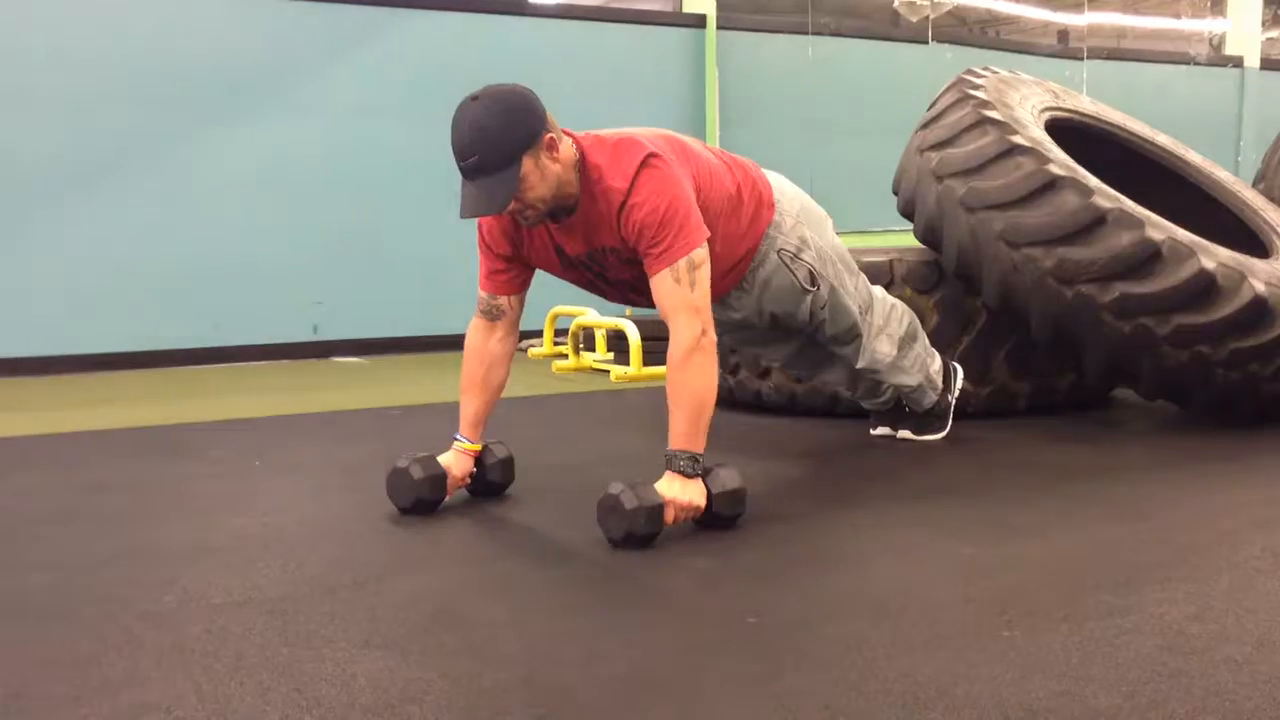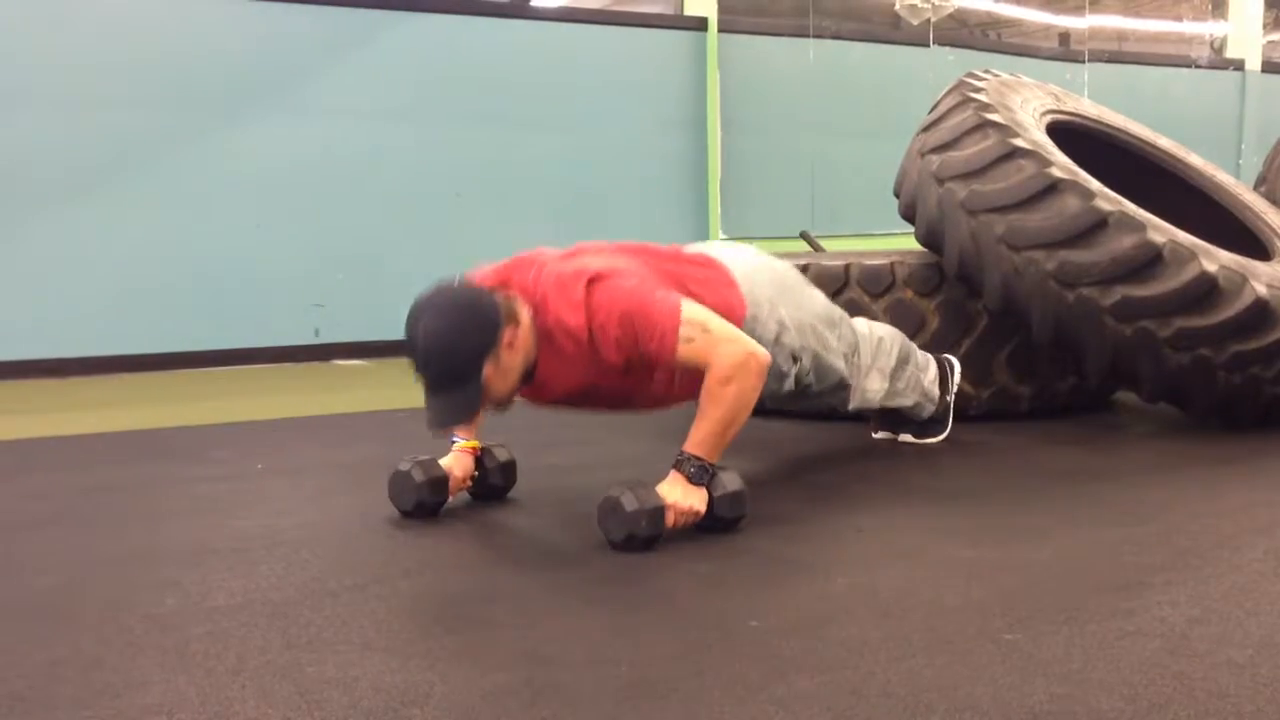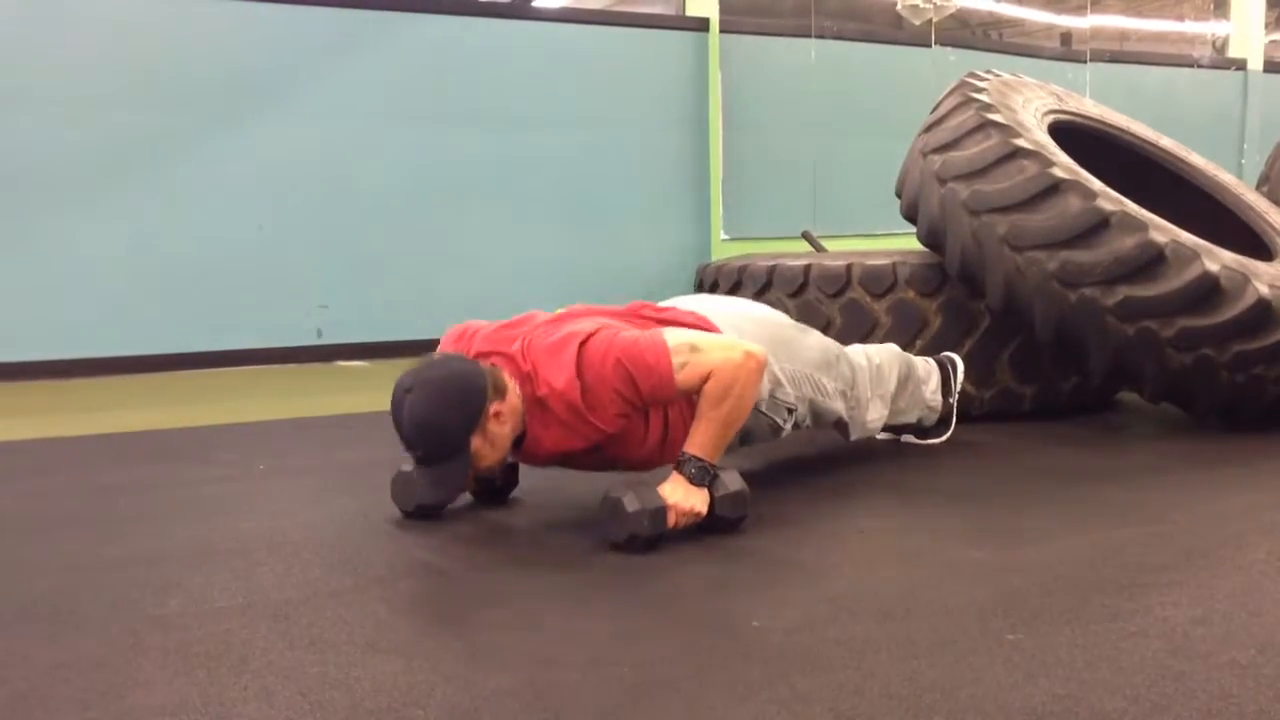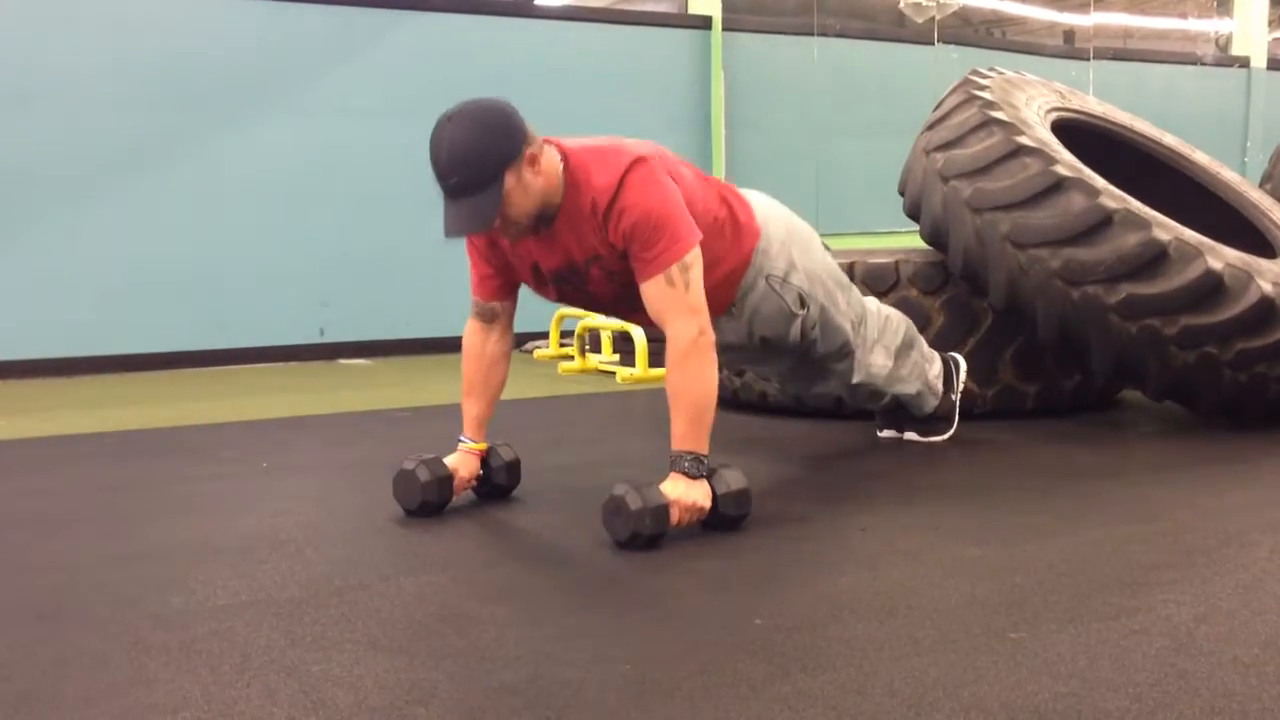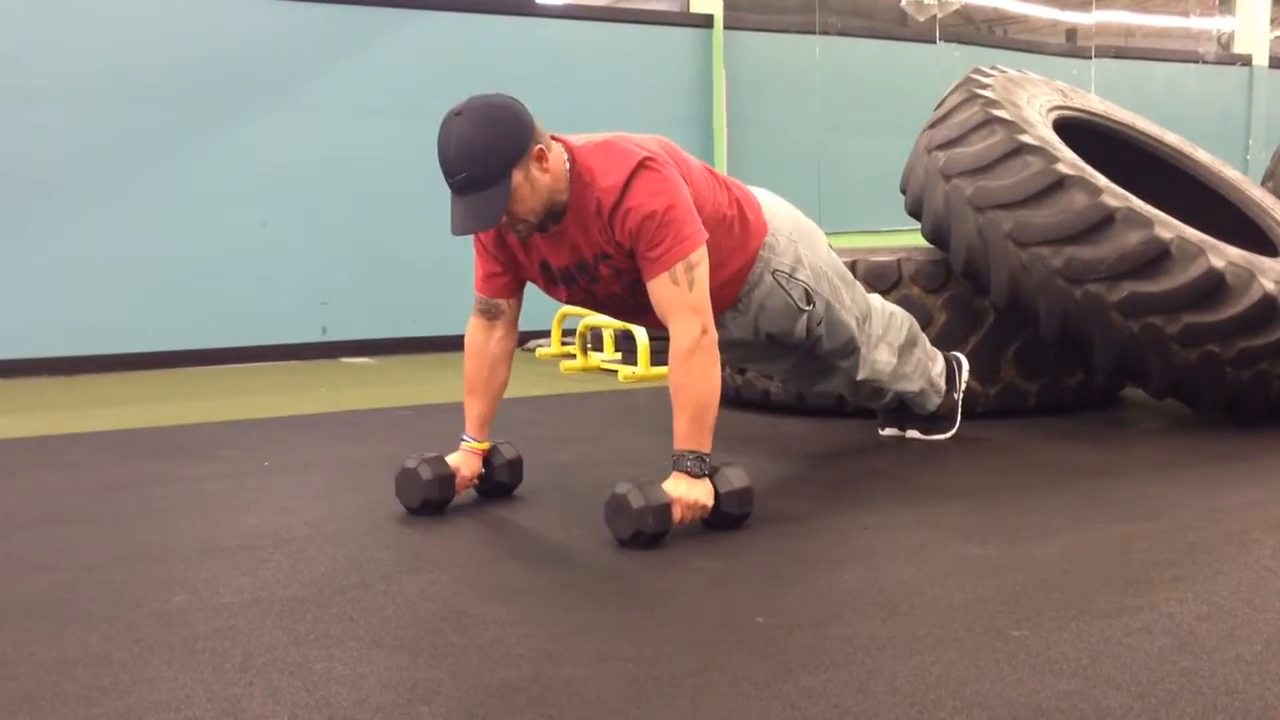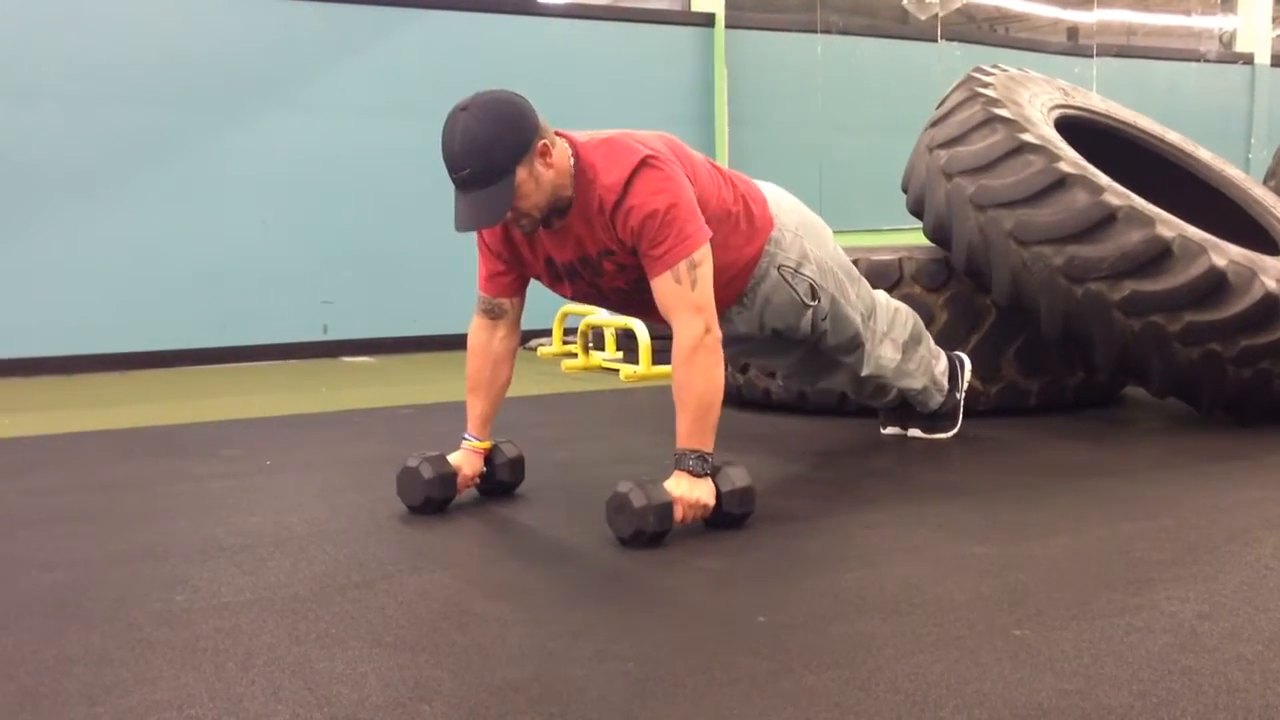
dt=0.5s
person 1, frame 1
left shoulder: (641, 185)
right shoulder: (508, 210)
left elbow: (693, 333)
right elbow: (494, 324)
left wrist: (684, 468)
right wrist: (466, 443)
left hip: (767, 237)
right hip: (706, 276)
left knee: (861, 330)
right knee: (816, 355)
left ankle: (931, 386)
right ankle: (892, 401)
person 1, frame 2
left shoulder: (600, 311)
right shoulder: (479, 304)
left elbow: (746, 361)
right elbow: (456, 367)
left wrist: (689, 474)
right wrist: (464, 444)
left hip: (744, 311)
right hip: (681, 291)
left knee: (849, 364)
right knee: (819, 384)
left ankle: (930, 382)
right ankle: (900, 399)
person 1, frame 3
left shoulder: (588, 376)
right shoulder: (465, 360)
left elbow: (741, 362)
left wrist: (691, 473)
right wrist: (459, 467)
left hip: (736, 359)
right hip: (674, 343)
left knee: (849, 390)
left ankle: (931, 384)
right ankle: (908, 397)
person 1, frame 4
left shoulder: (627, 189)
right shoulder: (499, 209)
left elbow: (690, 337)
right elbow: (488, 322)
left wrist: (689, 469)
right wrist: (472, 442)
left hip: (757, 258)
left knee: (860, 340)
right knee: (818, 369)
left ankle: (936, 381)
right ankle: (906, 405)
person 1, frame 5
left shoulder: (635, 186)
right shoulder: (499, 214)
left elbow: (694, 333)
right elbow: (491, 323)
left wrist: (691, 468)
right wrist: (473, 444)
left hip: (763, 259)
right hip: (713, 301)
left knee: (861, 341)
right knee: (818, 369)
left ankle: (938, 381)
right ankle: (904, 396)
person 1, frame 6
left shoulder: (638, 184)
right shoulder: (506, 211)
left elbow: (697, 332)
right elbow: (495, 322)
left wrist: (692, 467)
right wrist: (475, 442)
left hip: (771, 255)
right hip: (715, 293)
left knee: (867, 338)
right knee: (824, 363)
left ankle: (940, 382)
right ankle: (905, 396)
